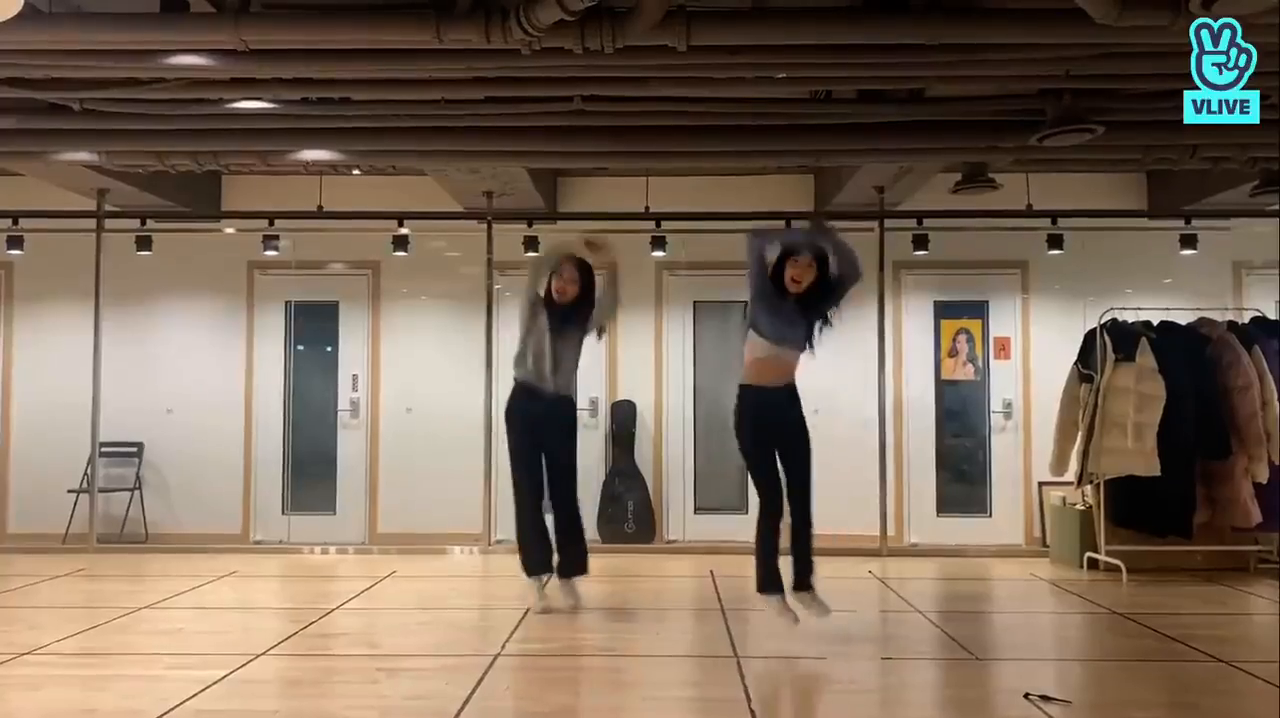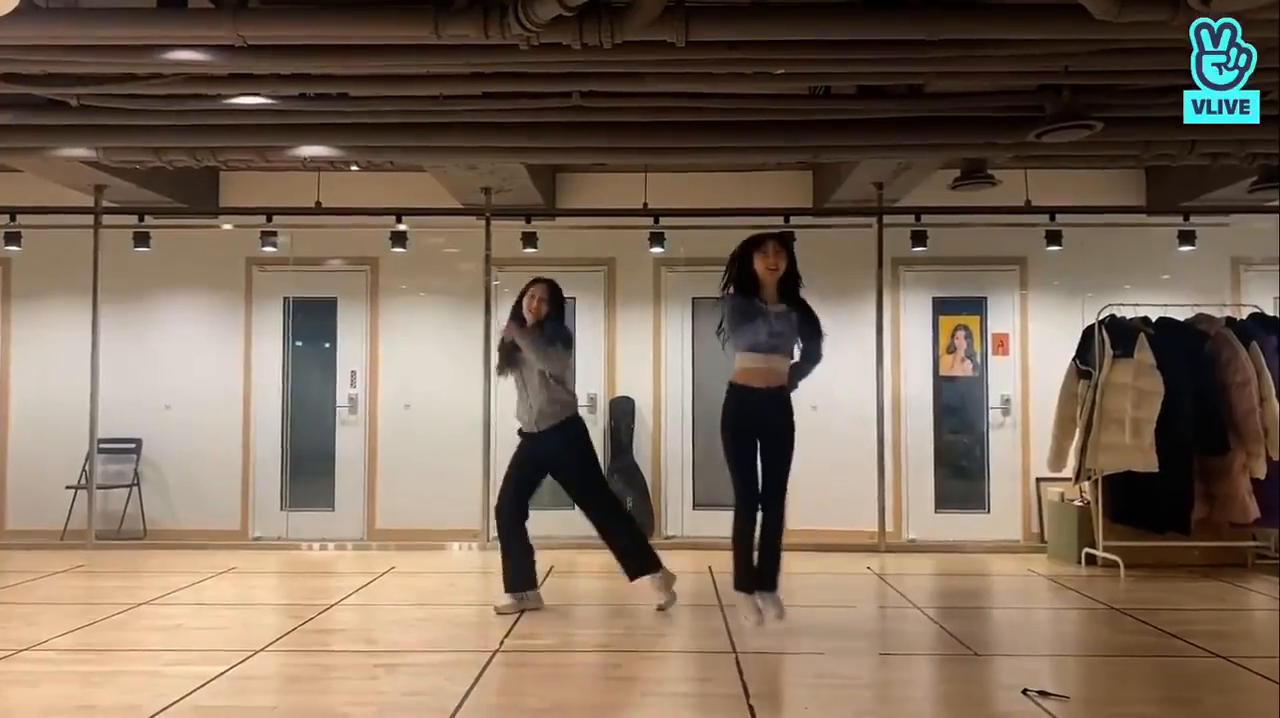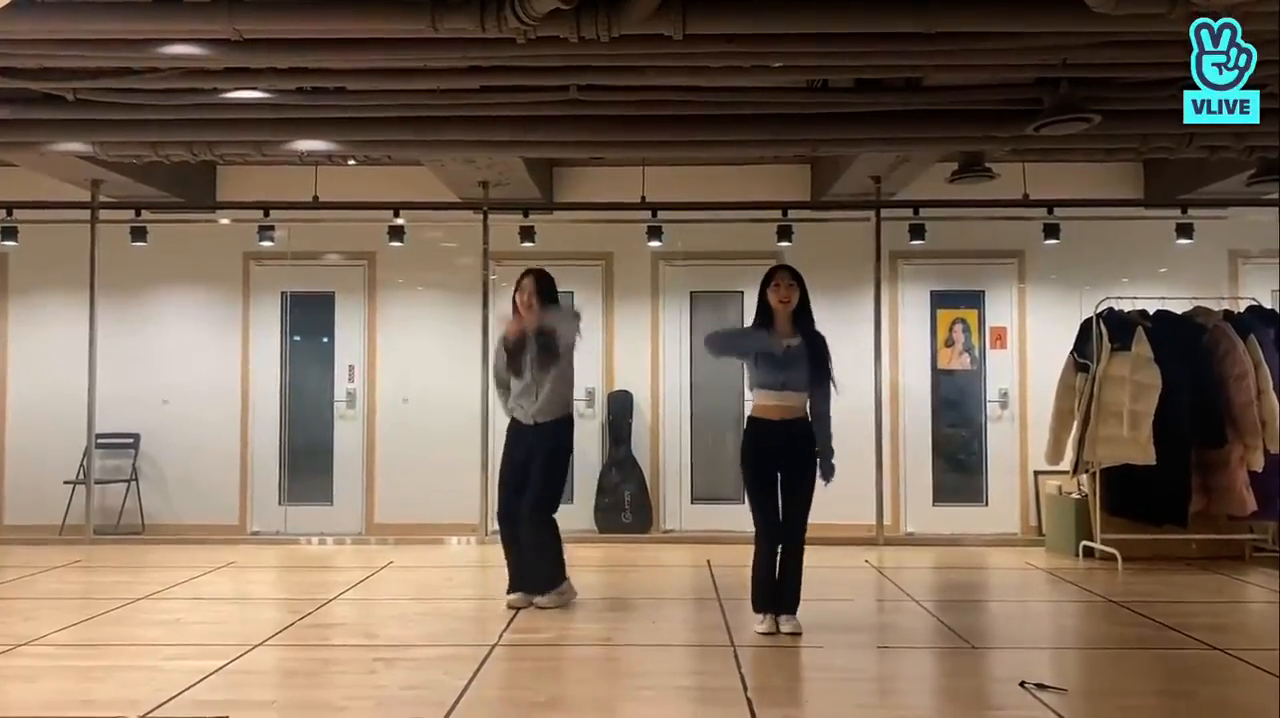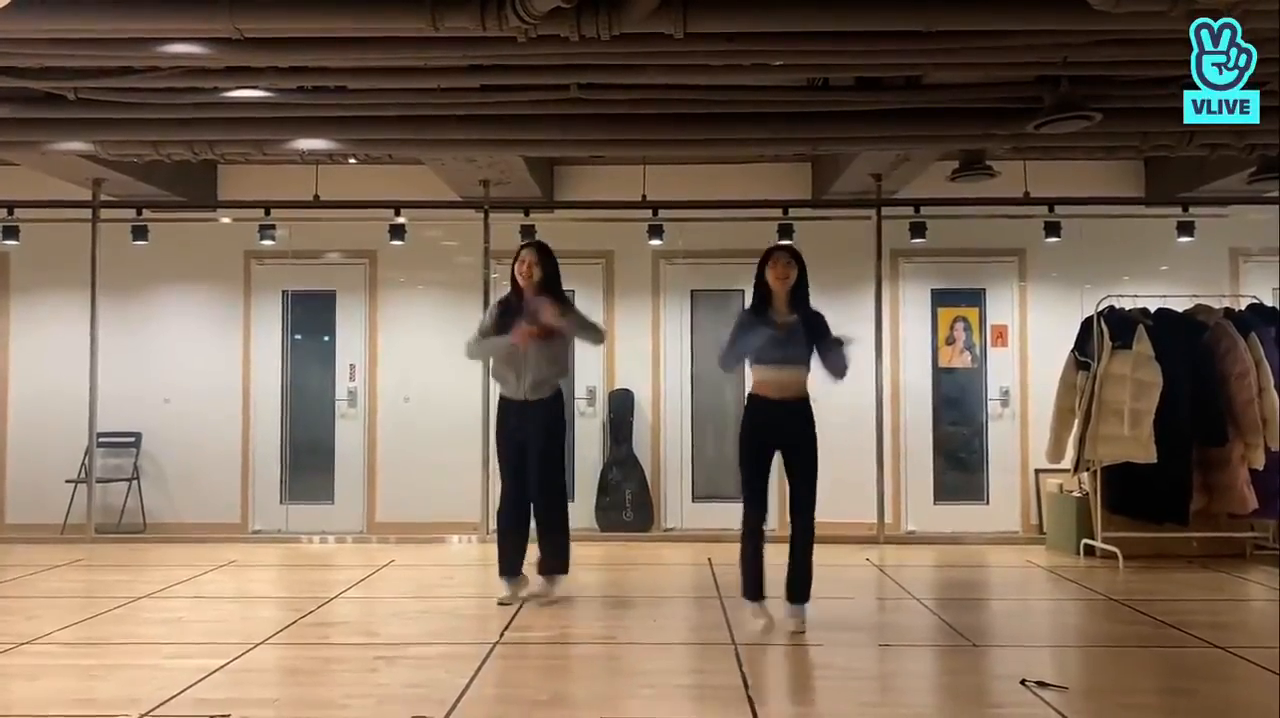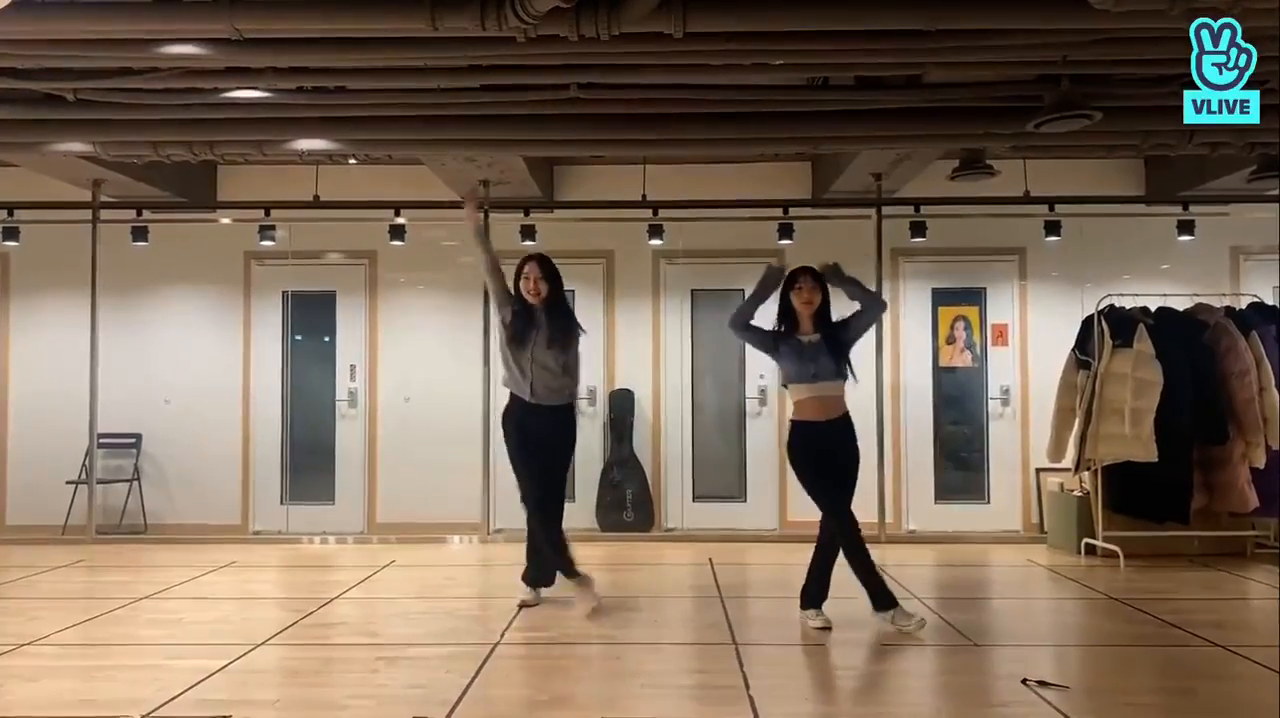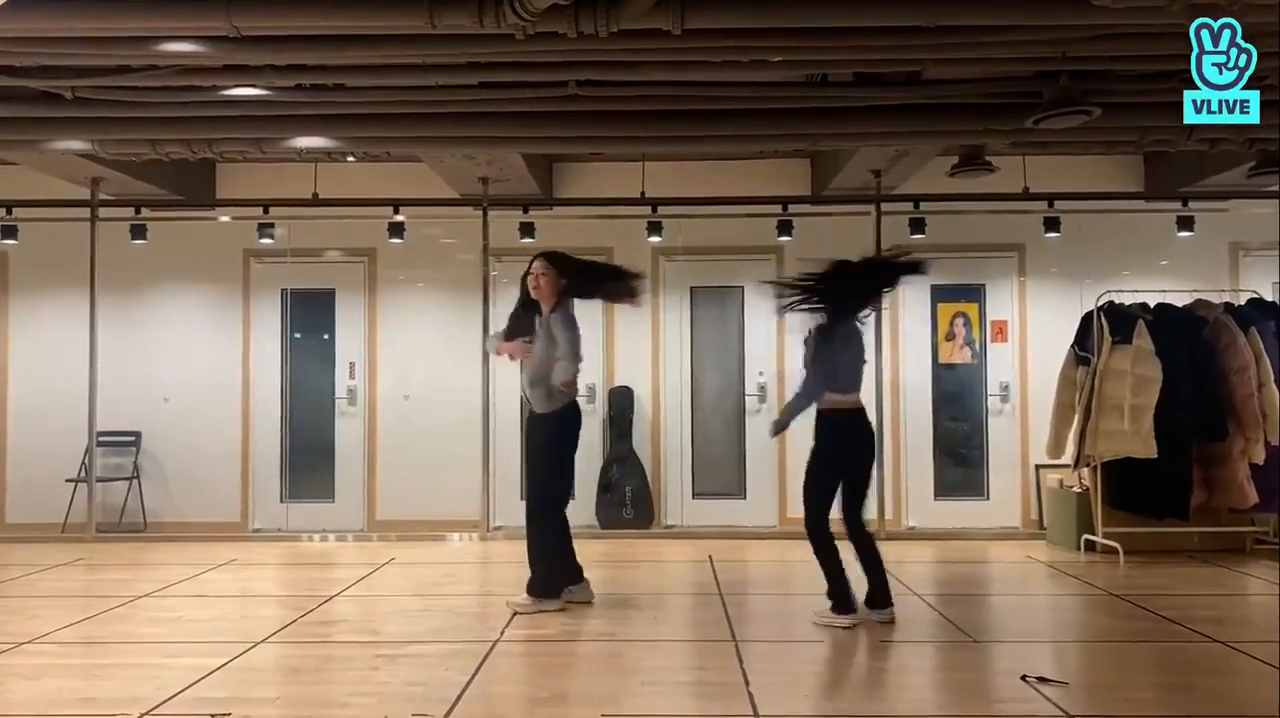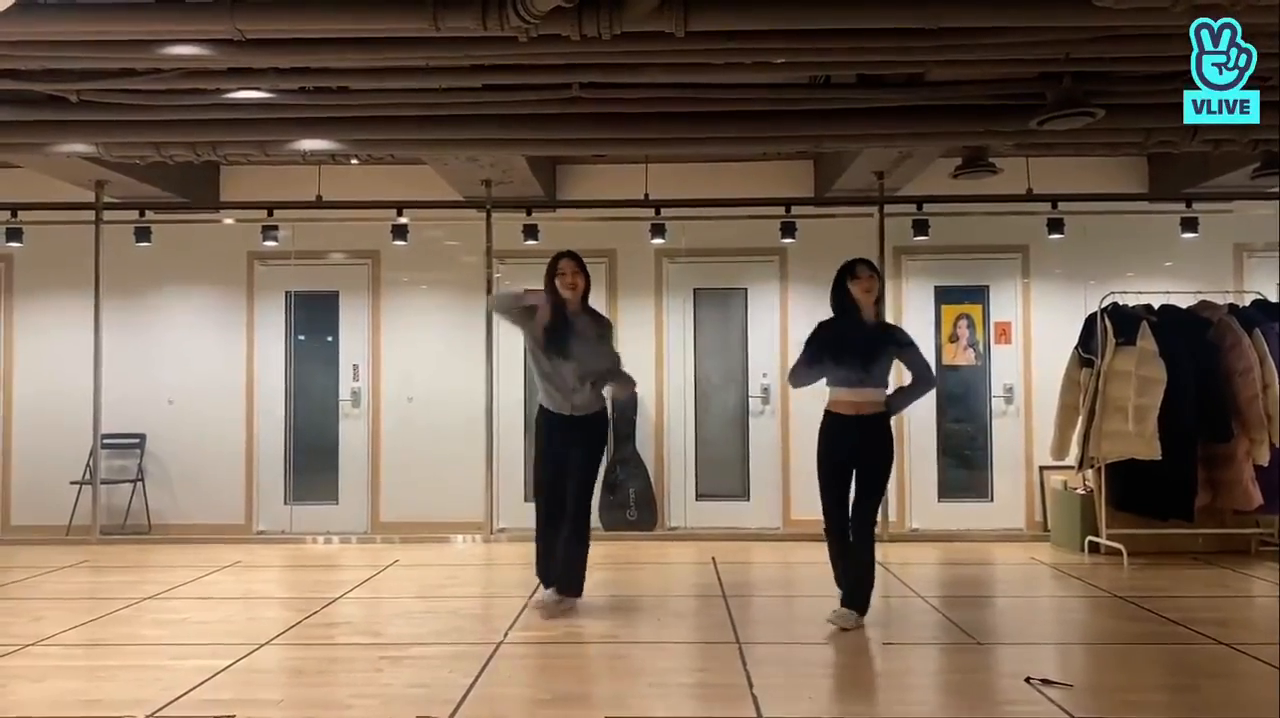
dt=0.7s
person 1, frame 1
left shoulder: (808, 312)
right shoulder: (763, 296)
left elbow: (849, 273)
right elbow: (757, 244)
left wrist: (830, 241)
right wrist: (803, 236)
left hip: (788, 406)
right hip: (752, 405)
left knee: (801, 498)
right knee: (771, 498)
left ankle: (804, 585)
right ankle: (770, 587)
person 1, frame 2
left shoulder: (798, 310)
right shoulder: (738, 304)
left elbow: (813, 353)
right elbow: (736, 337)
left wrist: (792, 377)
right wrist: (769, 327)
left hip: (778, 406)
right hip: (741, 403)
left knee: (774, 499)
right knee: (747, 498)
left ankle: (767, 586)
right ankle: (745, 587)
person 1, frame 3
left shoulder: (813, 343)
right shoulder: (752, 341)
left elbow: (821, 402)
right elbow: (712, 343)
left wrist: (826, 453)
right wrist: (759, 338)
left hip: (798, 438)
right hip: (759, 436)
left knee: (794, 531)
right knee: (768, 530)
left ankle: (786, 609)
right ankle: (764, 609)
person 1, frame 4
left shoulder: (812, 321)
right shoulder: (750, 319)
left elbow: (838, 371)
right elbow: (727, 362)
left wrist: (837, 350)
right wrist: (754, 339)
left hip: (799, 419)
right hip: (759, 419)
left knee: (803, 514)
right knee: (755, 511)
left ankle: (797, 600)
right ankle: (754, 596)
person 1, frame 5
left shoulder: (839, 334)
right shoulder: (779, 342)
left elbow: (876, 306)
right elbow: (737, 324)
left wrist: (842, 281)
right wrist: (766, 287)
left hip: (842, 434)
right hip: (804, 438)
left knee: (833, 523)
right knee: (844, 522)
left ankle: (811, 603)
right ankle: (885, 604)
person 1, frame 6
left shoulder: (825, 335)
right shoulder: (849, 333)
left elbow: (813, 389)
left wrist: (783, 419)
left hip: (832, 432)
right hip: (856, 430)
left knee: (816, 521)
right knee: (855, 521)
left ankle: (843, 606)
right ankle: (879, 602)
person 1, frame 7
left shoulder: (892, 335)
right shoulder: (829, 332)
left elbow: (925, 379)
right elbow: (796, 377)
left wrist: (892, 404)
right wrist: (830, 369)
left hip: (875, 431)
right hip: (836, 429)
left knee: (862, 521)
right knee: (835, 521)
left ankle: (853, 604)
right ankle: (850, 594)
person 2, frame 1
left shoulder: (579, 323)
right shoulder: (534, 309)
left elbow: (607, 312)
right elbow: (535, 272)
left wrist: (604, 263)
right wrist: (562, 257)
left hip: (559, 409)
right hip: (524, 404)
left knee: (564, 496)
right knee: (528, 492)
left ankle: (568, 576)
right ankle: (537, 573)
person 2, frame 2
left shoulder: (555, 339)
right shoulder: (513, 343)
left elbow: (544, 361)
left wrist: (520, 335)
left hip: (566, 434)
right hip: (531, 437)
left knee: (601, 505)
right knee: (508, 508)
left ankle: (656, 574)
right ankle: (523, 590)
person 2, frame 3
left shoulder: (559, 334)
right shoulder: (507, 340)
left elbow: (571, 318)
left wrist: (532, 319)
right wrist: (514, 411)
left hip: (554, 430)
right hip: (520, 430)
left knee: (536, 509)
right knee: (509, 511)
left ankle: (557, 584)
right ankle: (527, 585)
person 2, frame 4
left shoulder: (559, 309)
right shoulder: (500, 310)
left elbow: (596, 336)
right elbow: (473, 349)
left wrist: (558, 322)
right wrist: (512, 340)
left hip: (546, 407)
right hip: (509, 408)
left knee: (546, 489)
right knee: (513, 493)
left ankle: (550, 571)
right ankle: (512, 575)
person 2, frame 5
left shoulder: (565, 326)
right shoulder: (509, 314)
right elbow: (491, 271)
left wrist: (568, 409)
right wrist: (476, 224)
left hip: (559, 419)
right hip: (521, 415)
left knee: (549, 500)
right knee: (537, 497)
left ankle: (534, 580)
right ankle: (573, 577)
person 2, frame 6
left shoulder: (562, 319)
right shoulder: (529, 317)
left elbow: (570, 360)
right elbow: (493, 341)
left wrist: (560, 384)
right wrist: (506, 346)
left hip: (557, 418)
right hip: (542, 418)
left knee: (542, 504)
right knee: (547, 503)
left ankle: (544, 591)
right ankle: (572, 582)
person 2, frame 7
left shoulder: (599, 326)
right shoulder: (537, 318)
left elbow: (610, 370)
right elbow: (496, 302)
left wrist: (622, 383)
right wrist: (537, 300)
left hip: (588, 422)
right hip: (550, 420)
left knee: (576, 507)
right knee: (550, 506)
left ankle: (563, 589)
right ankle: (552, 585)
